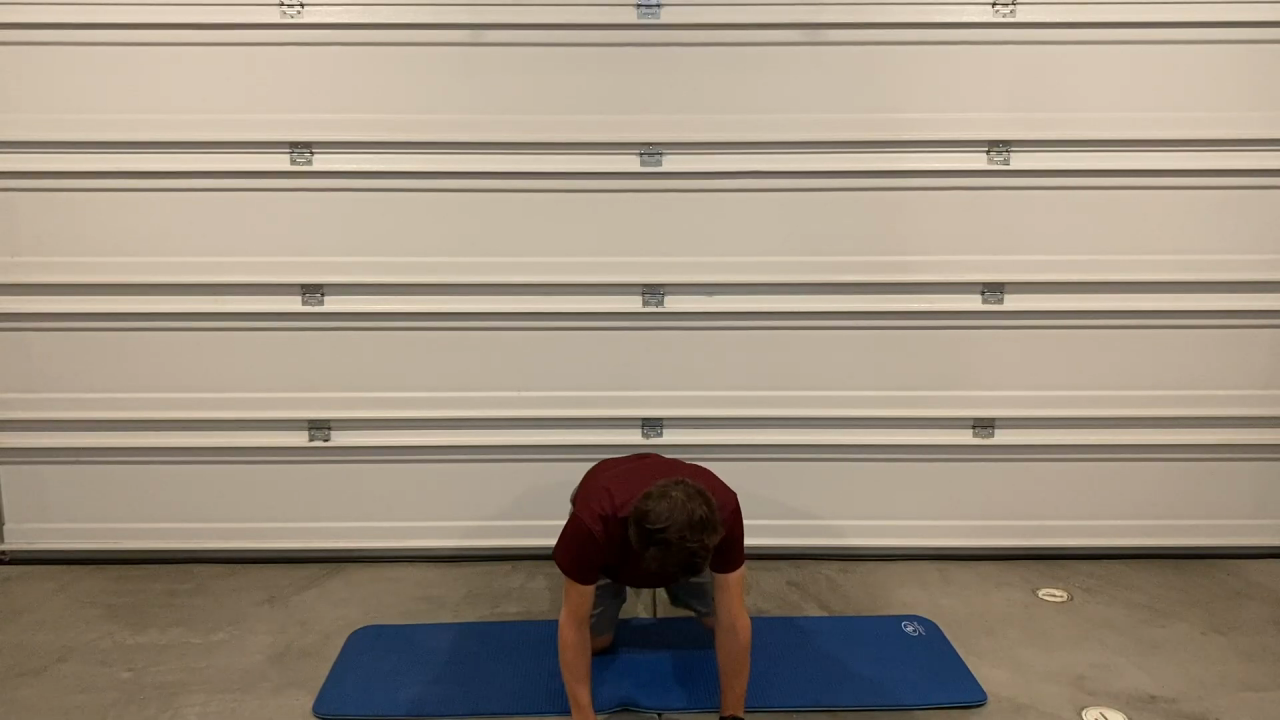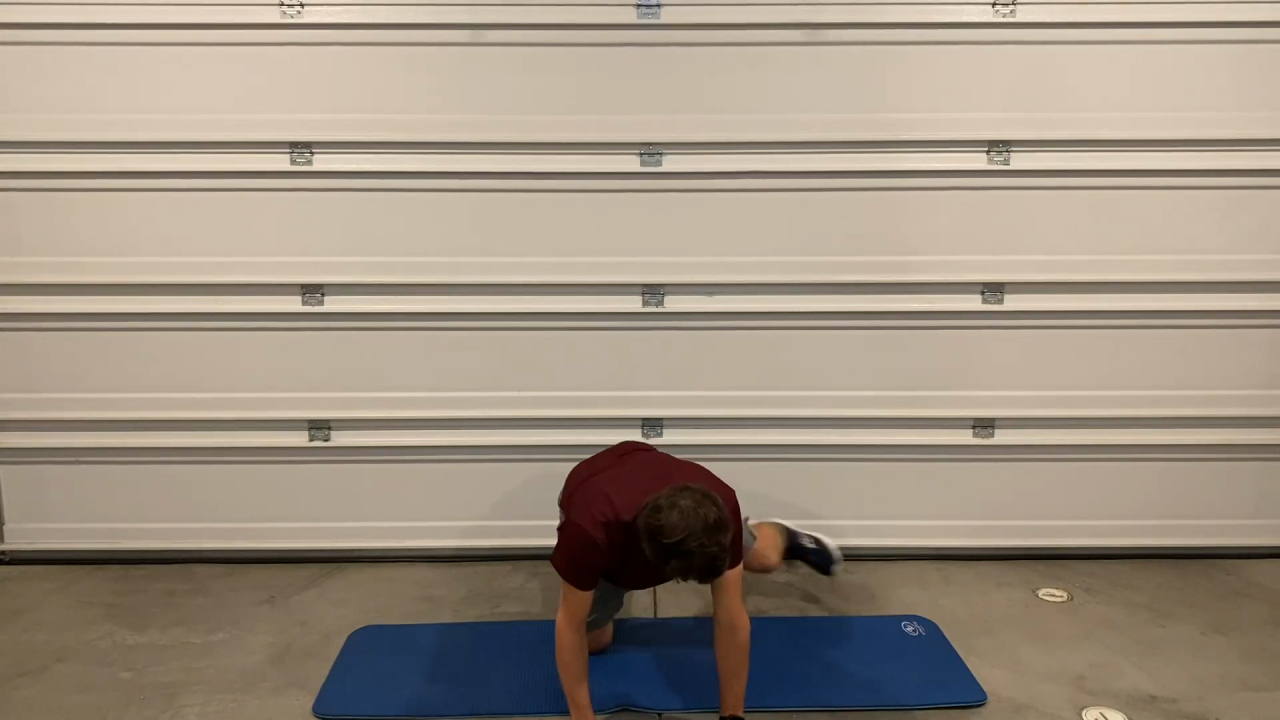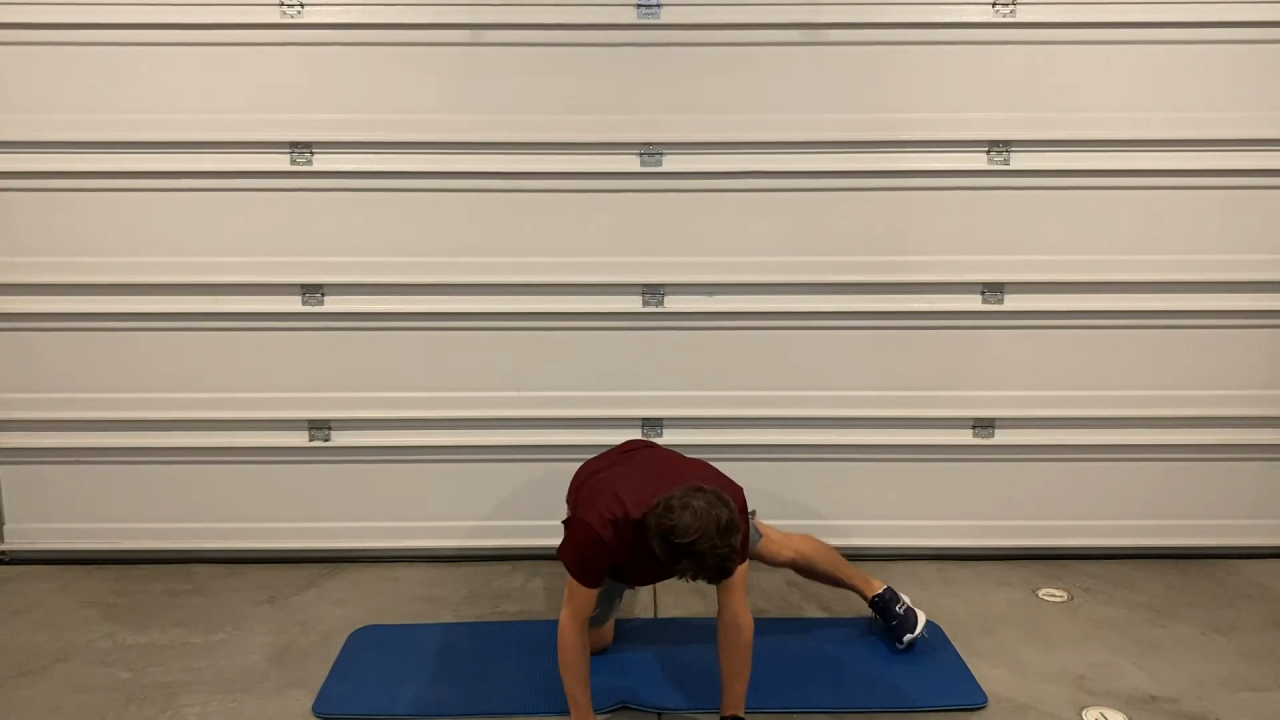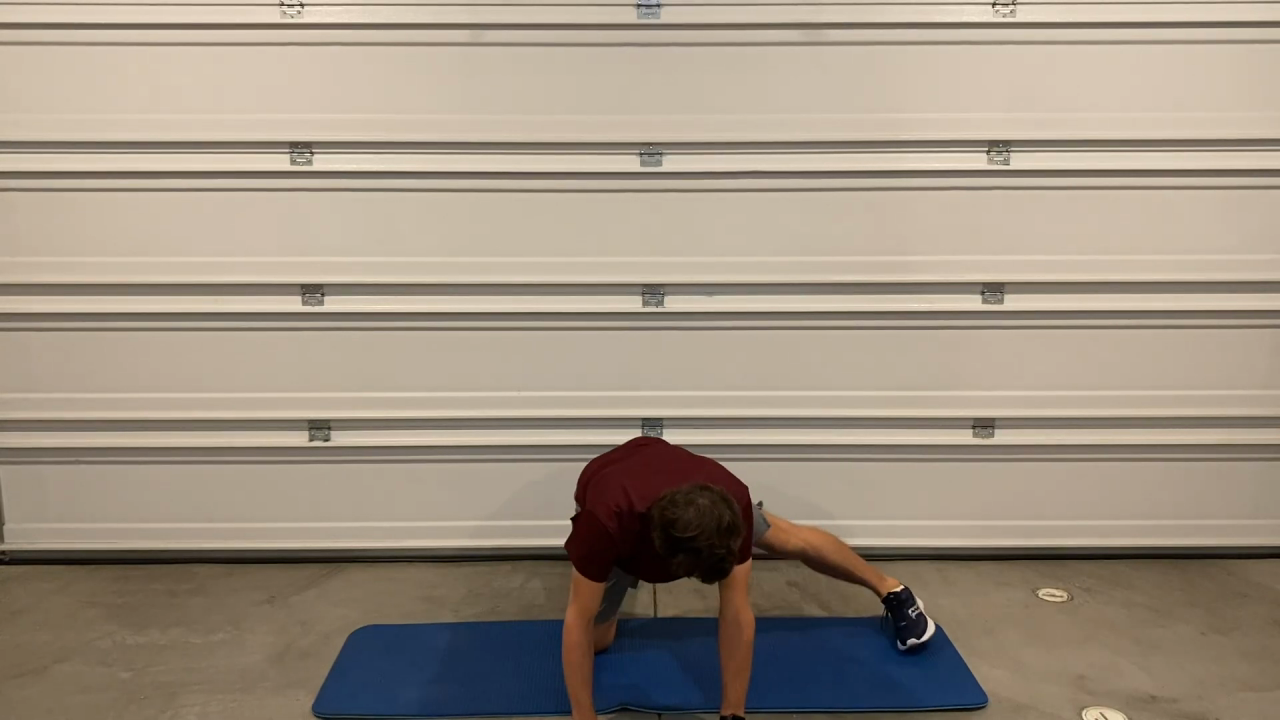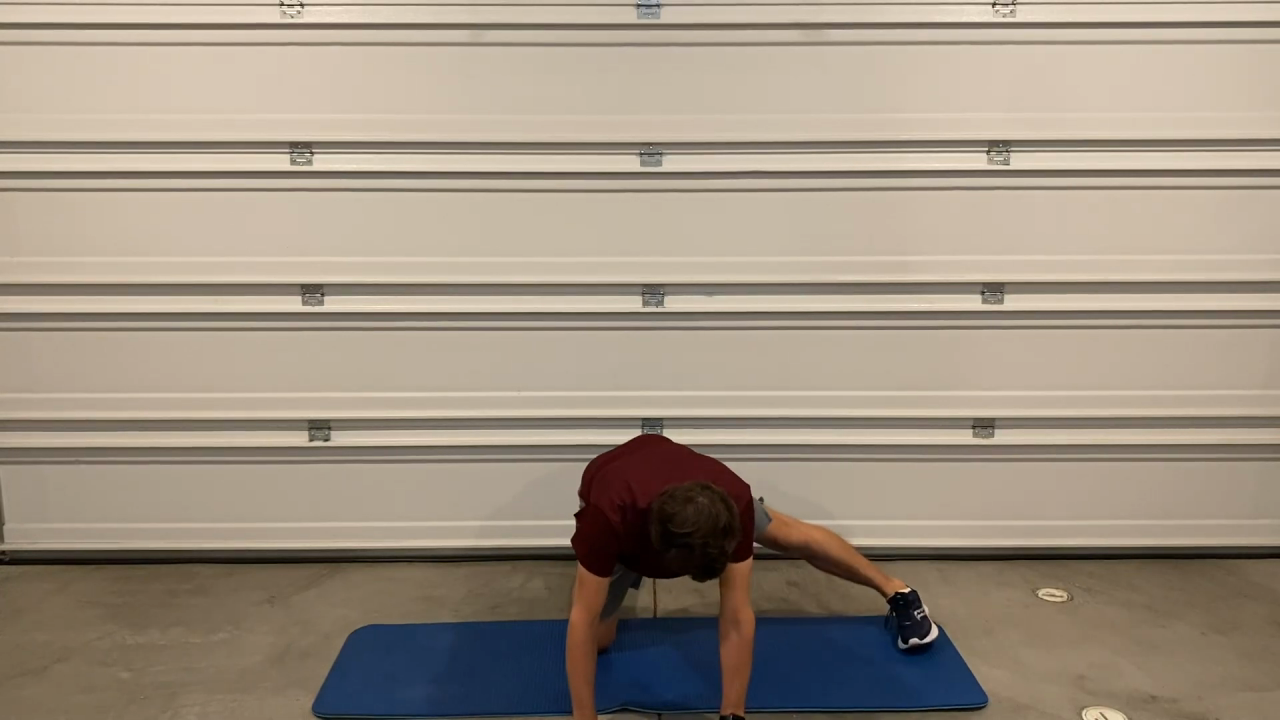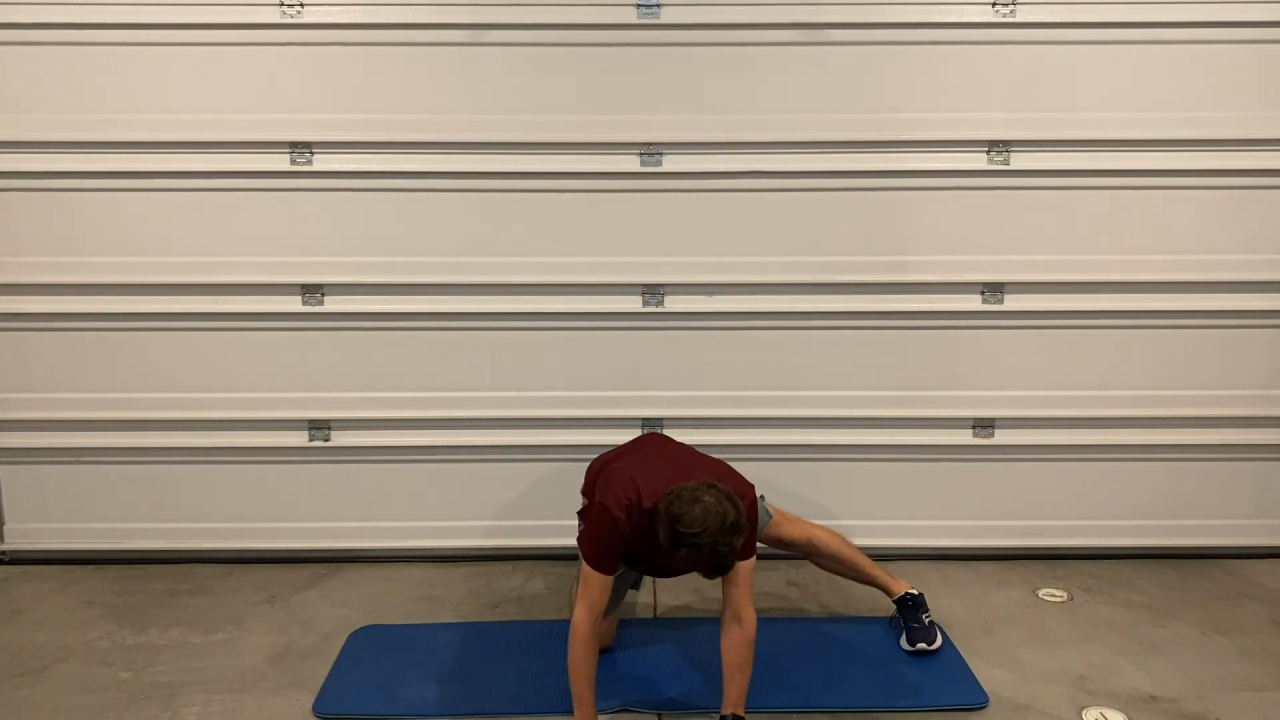
dt=0.3s
person 1, frame 1
left shoulder: (721, 509)
right shoulder: (594, 524)
left elbow: (732, 620)
right elbow: (574, 625)
right hip: (610, 534)
right knee: (597, 641)
person 1, frame 2
left shoulder: (719, 507)
right shoulder: (592, 530)
left elbow: (730, 618)
right elbow: (568, 625)
left knee: (764, 559)
right knee: (594, 639)
left ankle: (784, 538)
person 1, frame 3
left shoulder: (724, 505)
right shoulder: (600, 528)
left elbow: (735, 618)
right elbow: (572, 625)
left knee: (779, 549)
right knee: (595, 638)
left ankle: (876, 593)
person 1, frame 4
left shoulder: (730, 503)
right shoulder: (607, 520)
left elbow: (736, 616)
right elbow: (578, 622)
left hip: (671, 472)
left knee: (788, 540)
right knee: (597, 637)
left ankle: (891, 590)
person 1, frame 5
left shoulder: (732, 503)
right shoulder: (610, 515)
left elbow: (737, 615)
right elbow: (583, 621)
left hip: (684, 479)
left knee: (789, 535)
right knee: (599, 636)
left ankle: (896, 592)
person 1, frame 6
left shoulder: (736, 502)
right shoulder: (616, 514)
left elbow: (738, 615)
right elbow: (585, 621)
left hip: (690, 480)
right hip: (623, 503)
left knee: (792, 533)
right knee: (598, 635)
left ankle: (902, 593)
